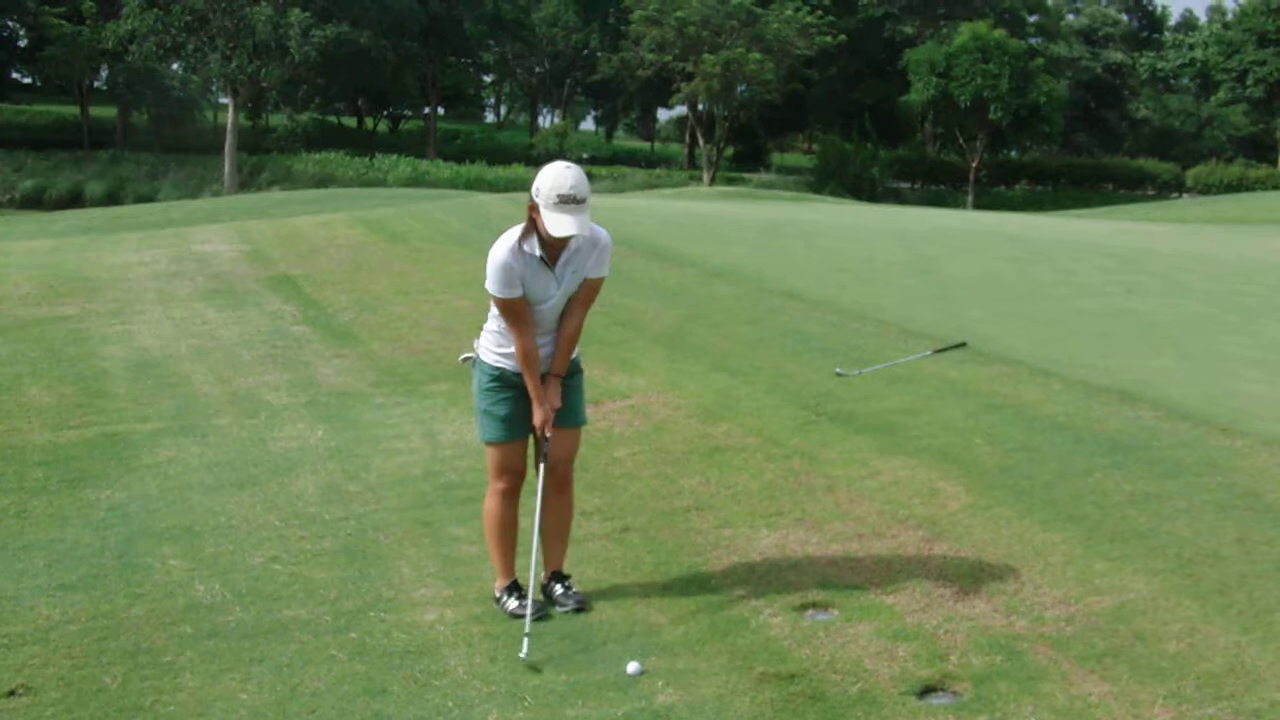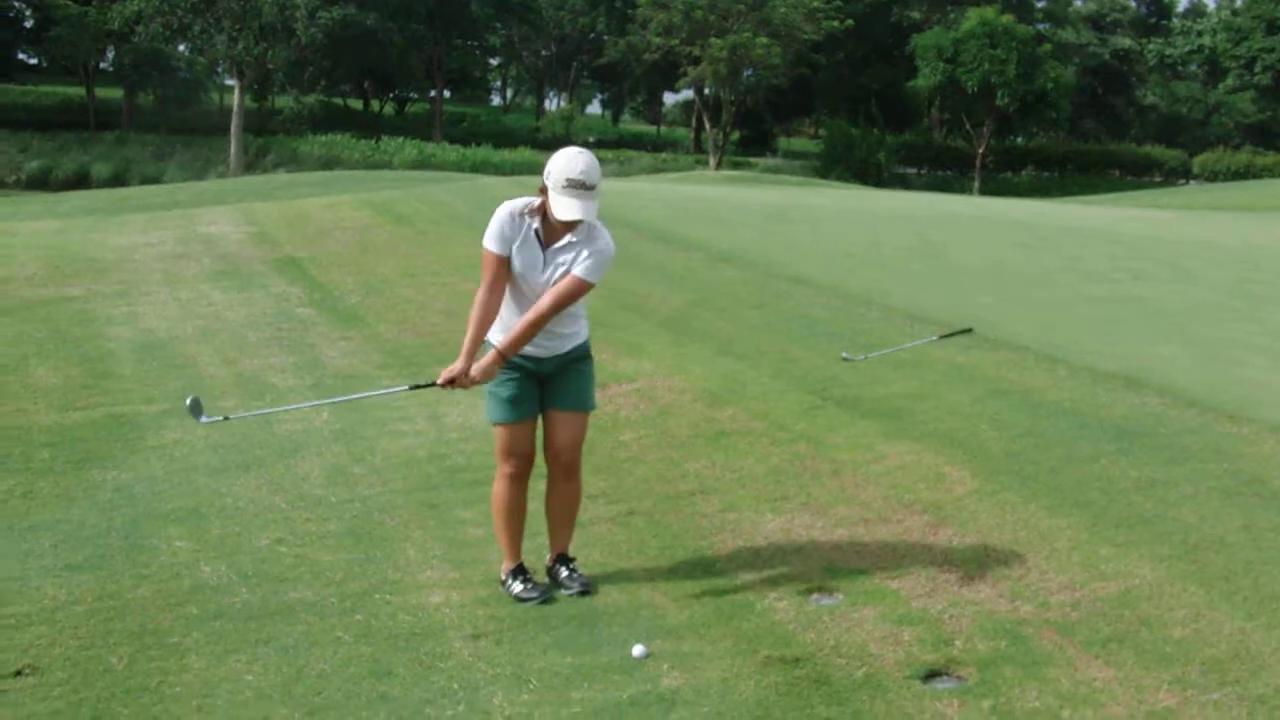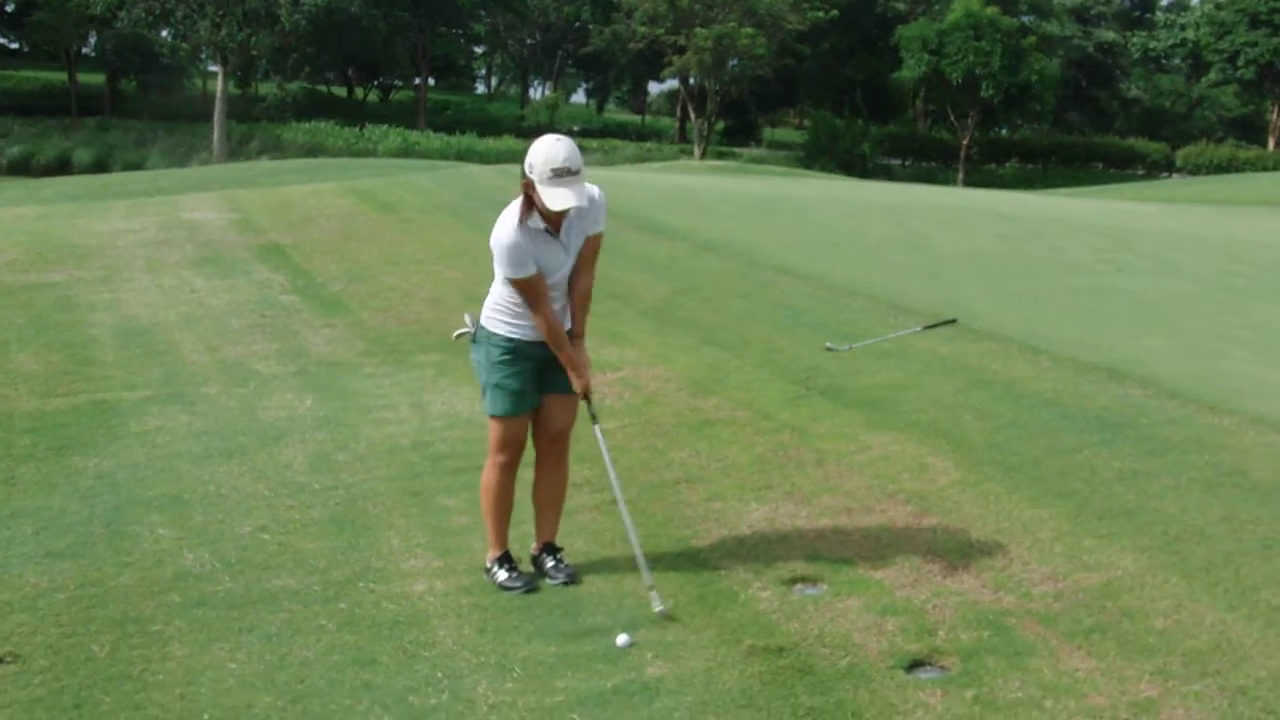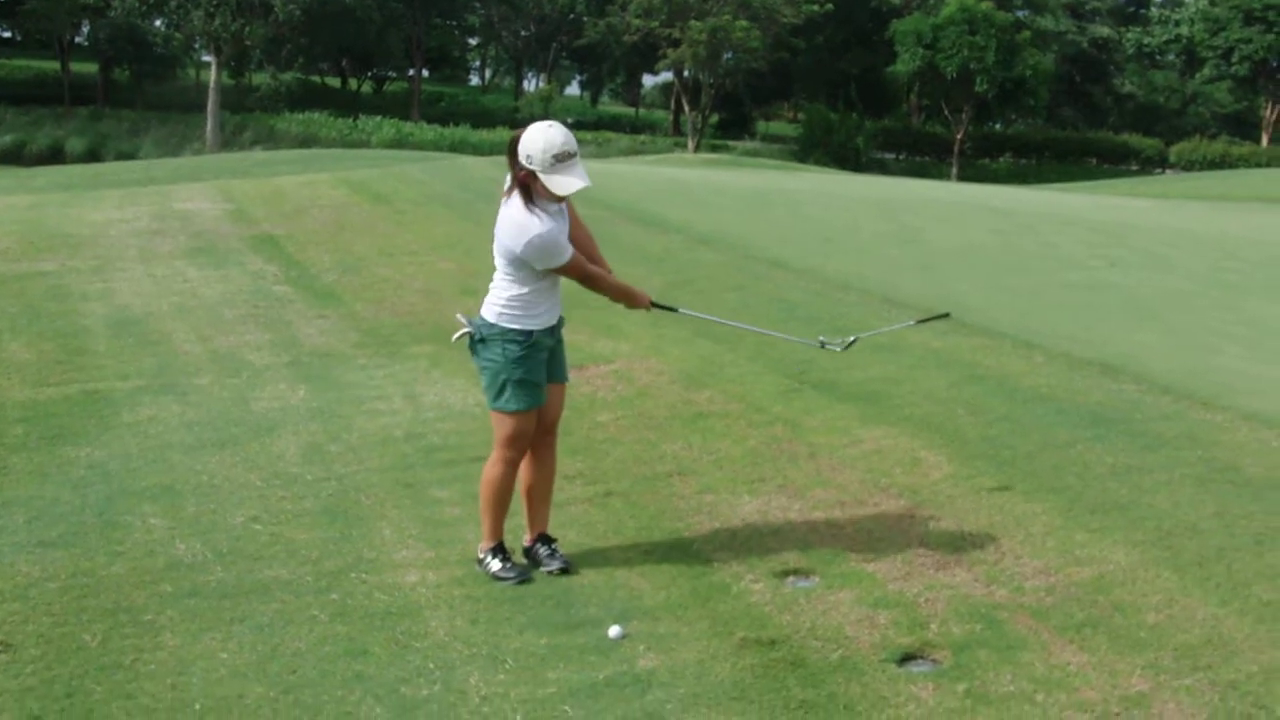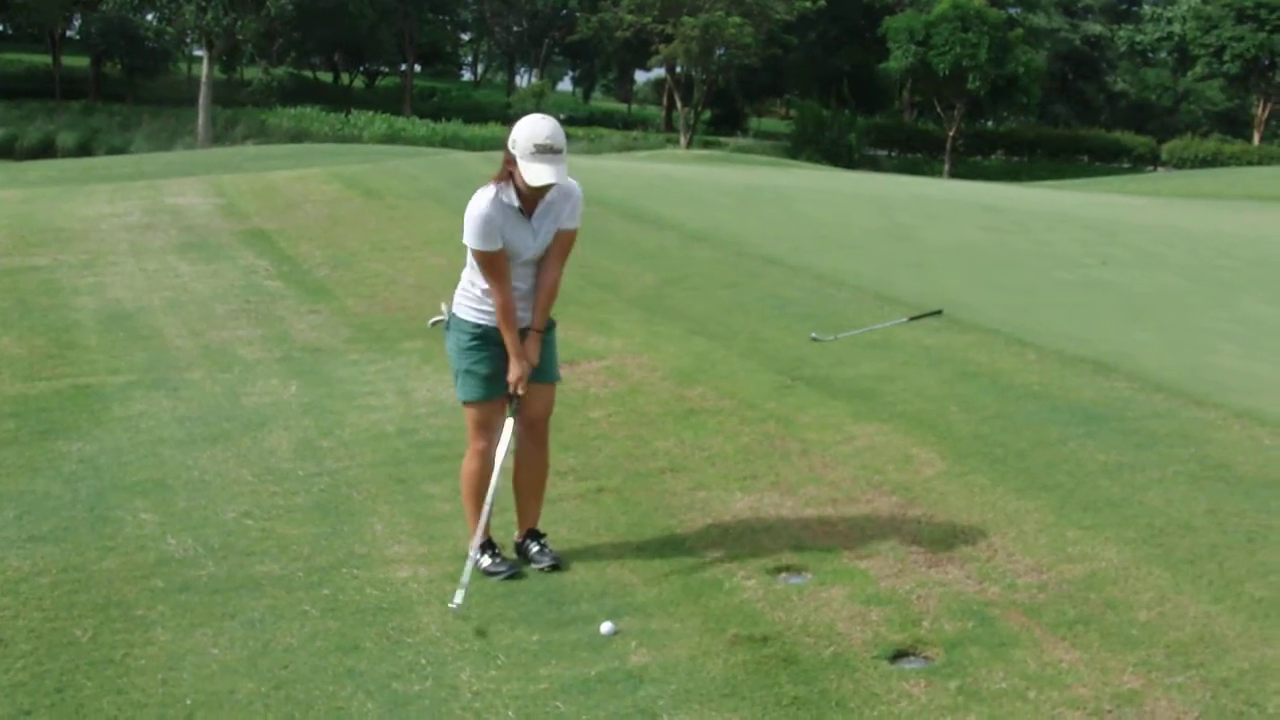
dt=0.4s
person 1, frame 1
left shoulder: (597, 243)
right shoulder: (506, 255)
left elbow: (573, 319)
right elbow: (522, 335)
left wrist: (555, 382)
right wrist: (536, 399)
left hip: (560, 368)
right hip: (503, 371)
left knee: (559, 474)
right knee: (507, 480)
left ankle: (555, 576)
right ankle: (505, 584)
person 1, frame 2
left shoulder: (599, 246)
right shoulder: (510, 217)
left elbow: (545, 310)
right elbow: (490, 291)
left wrist: (492, 361)
right wrist: (466, 358)
left hip: (569, 357)
right hip: (512, 356)
left knee: (566, 460)
right knee: (515, 463)
left ankle: (560, 559)
right ankle: (511, 567)
person 1, frame 3
left shoulder: (593, 202)
right shoulder: (511, 234)
left elbow: (583, 277)
right elbow: (540, 310)
left wrist: (579, 343)
right wrist: (572, 368)
left hip: (560, 336)
right hip: (505, 342)
left knee: (556, 444)
right knee: (507, 451)
left ankle: (546, 548)
right ankle: (497, 556)
person 1, frame 4
left shoulder: (543, 181)
right shoulder: (536, 232)
left elbow: (577, 229)
right elbow: (586, 275)
left wrist: (615, 282)
right wrist: (630, 296)
left hip: (543, 329)
right hip: (511, 339)
left knee: (545, 434)
right knee: (513, 445)
left ankle: (537, 538)
right ankle: (490, 547)
person 1, frame 5
left shoulder: (569, 195)
right shoulder: (485, 209)
left elbow: (550, 271)
right elbow: (500, 290)
left wrist: (536, 337)
right wrist: (514, 356)
left hip: (531, 325)
right hip: (480, 329)
left knee: (535, 430)
right knee: (487, 440)
left ankle: (529, 534)
right ankle: (480, 542)
